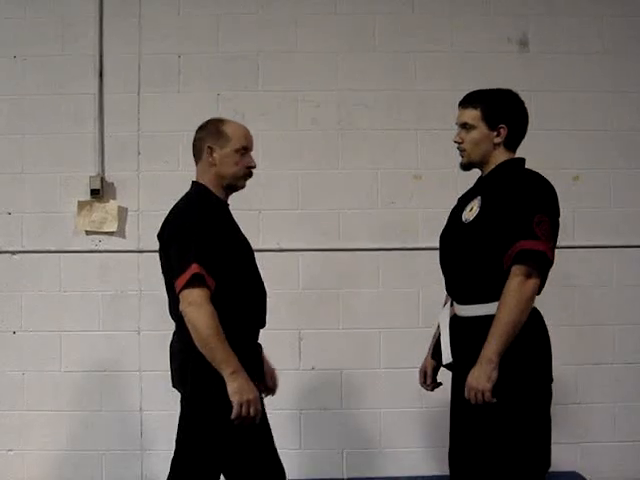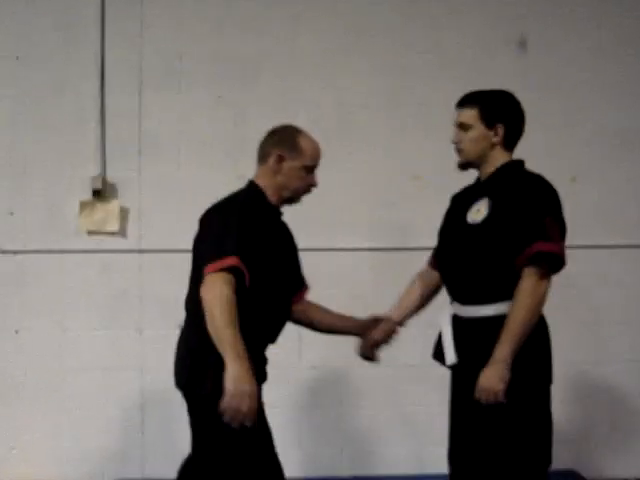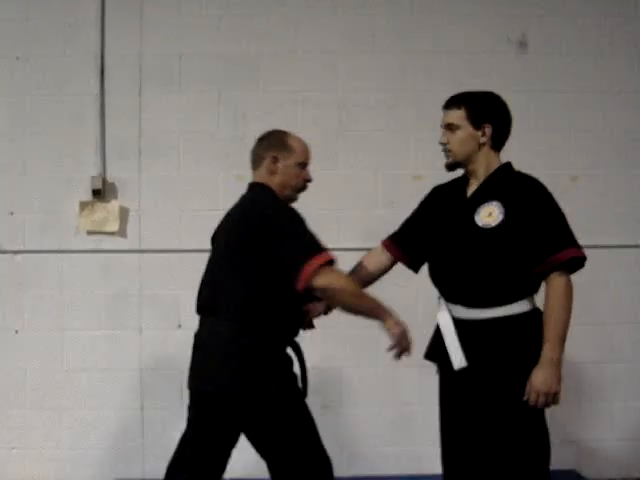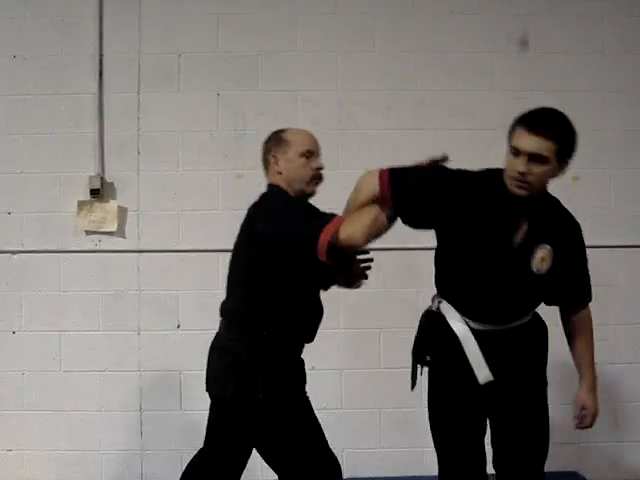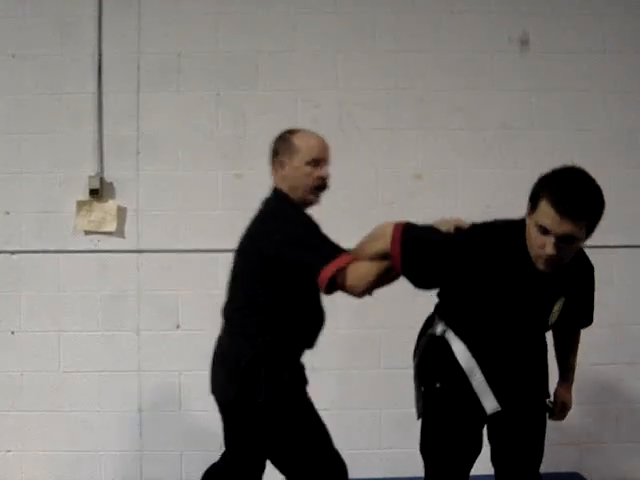
dt=1s
person 1, frame 1
left shoulder: (527, 189)
right shoulder: (476, 194)
left elbow: (524, 279)
left wrist: (489, 361)
right wrist: (437, 349)
left hip: (507, 352)
right hip: (472, 346)
person 1, frame 2
left shoulder: (529, 192)
right shoulder: (465, 198)
left elbow: (535, 278)
right elbow: (435, 271)
left wrist: (501, 361)
right wrist: (390, 324)
left hip: (509, 350)
right hip: (469, 346)
person 1, frame 3
left shoulder: (524, 194)
right shoulder: (442, 199)
left elbow: (558, 278)
right elbow: (387, 253)
left wrist: (549, 362)
left hip: (511, 347)
right hip: (458, 348)
person 1, frame 4
left shoulder: (561, 228)
right shoulder: (459, 193)
left elbow: (575, 307)
right elbow: (373, 184)
left wrist: (587, 382)
left hip: (518, 348)
right hip: (455, 344)
person 1, frame 5
left shoulder: (578, 273)
right shoulder: (477, 247)
left elbow: (569, 325)
right elbow: (388, 236)
left wrist: (566, 382)
left hip: (522, 368)
right hip: (454, 361)
person 2, frame 1
left shoulder: (214, 214)
right shoulder: (191, 218)
right elbow: (194, 305)
left wrist: (253, 361)
right wrist: (235, 376)
left hip: (213, 368)
right hip: (215, 371)
person 2, frame 2
left shoulder: (278, 232)
right shoulder: (233, 215)
left elbow: (295, 305)
right elbow: (216, 291)
left wrist: (360, 327)
right wrist: (239, 367)
left hip: (222, 365)
right hip: (213, 366)
person 2, frame 3
left shoulder: (241, 215)
right shoulder: (275, 215)
right elbow: (324, 278)
left wrist: (303, 298)
right wrist: (385, 316)
left hip: (214, 354)
right hip: (251, 360)
person 2, frame 4
left shoulder: (286, 220)
right shoulder: (276, 212)
left elbow: (345, 276)
right elbow: (351, 233)
left wrist: (345, 262)
left hip: (236, 359)
right hip: (260, 366)
person 2, frame 5
left shoulder: (282, 221)
right shoulder: (285, 225)
left elbow: (340, 273)
right elbow: (356, 280)
left hip: (242, 364)
right hip: (261, 372)
